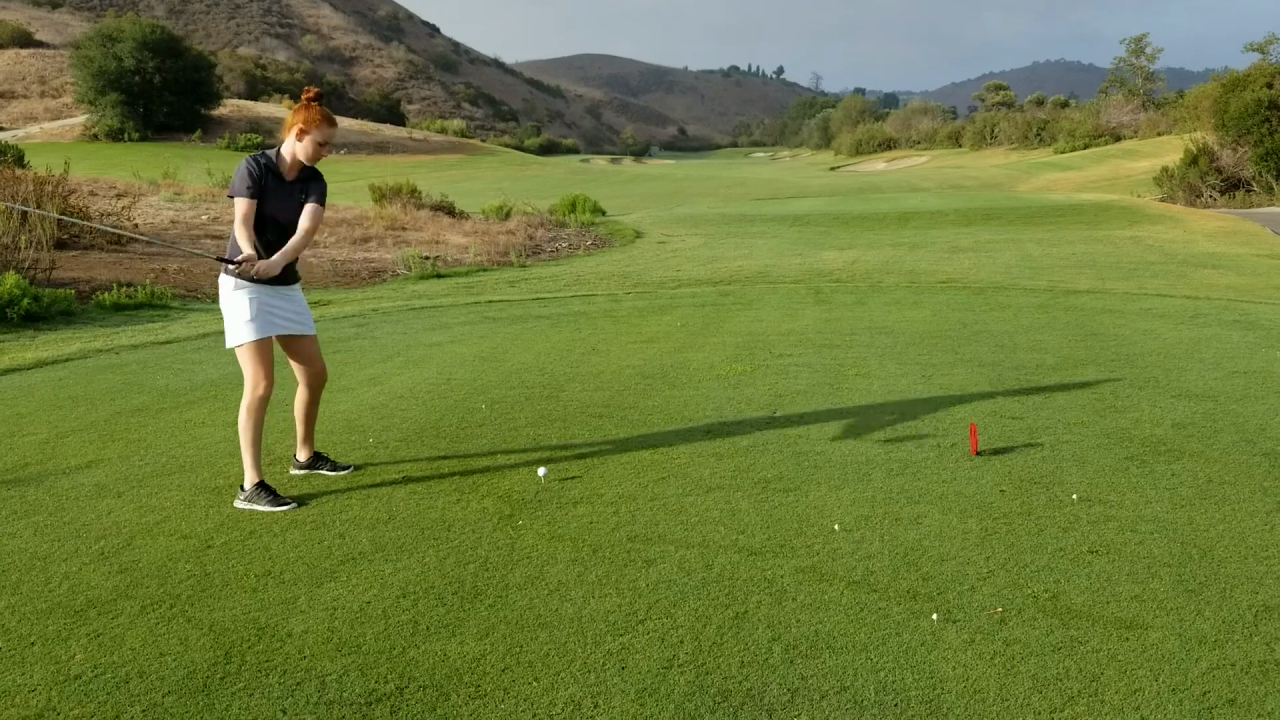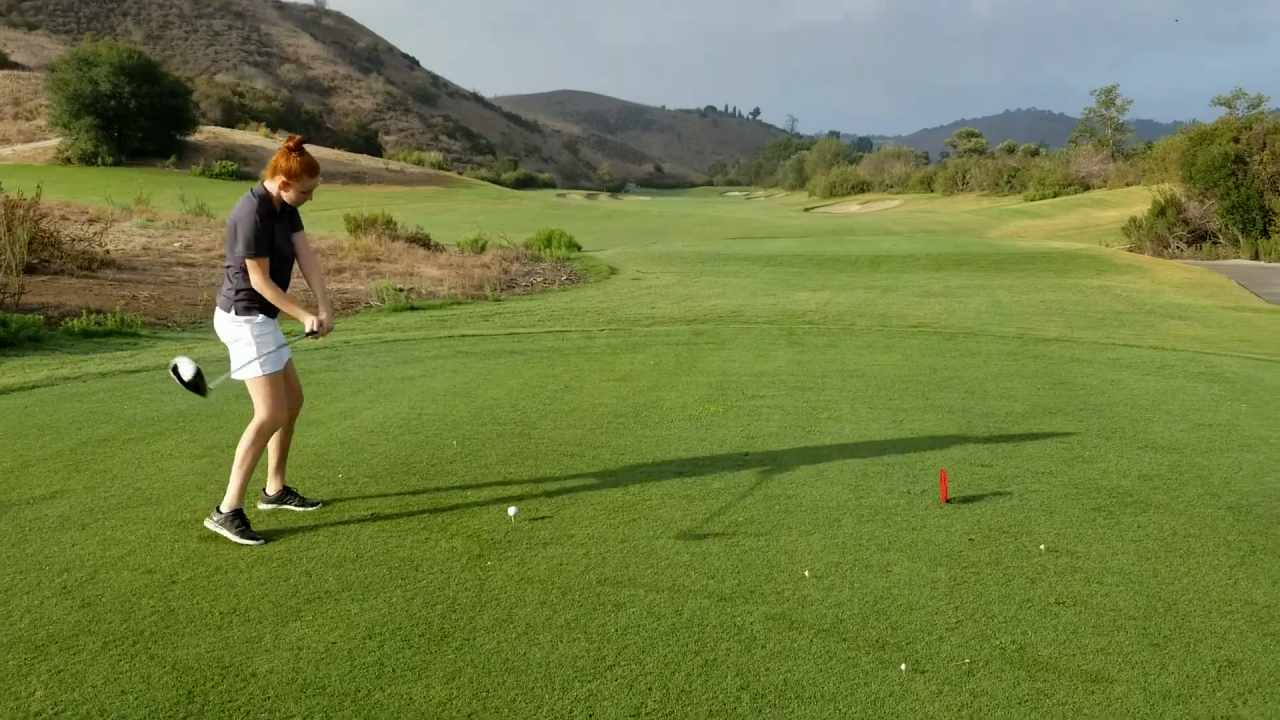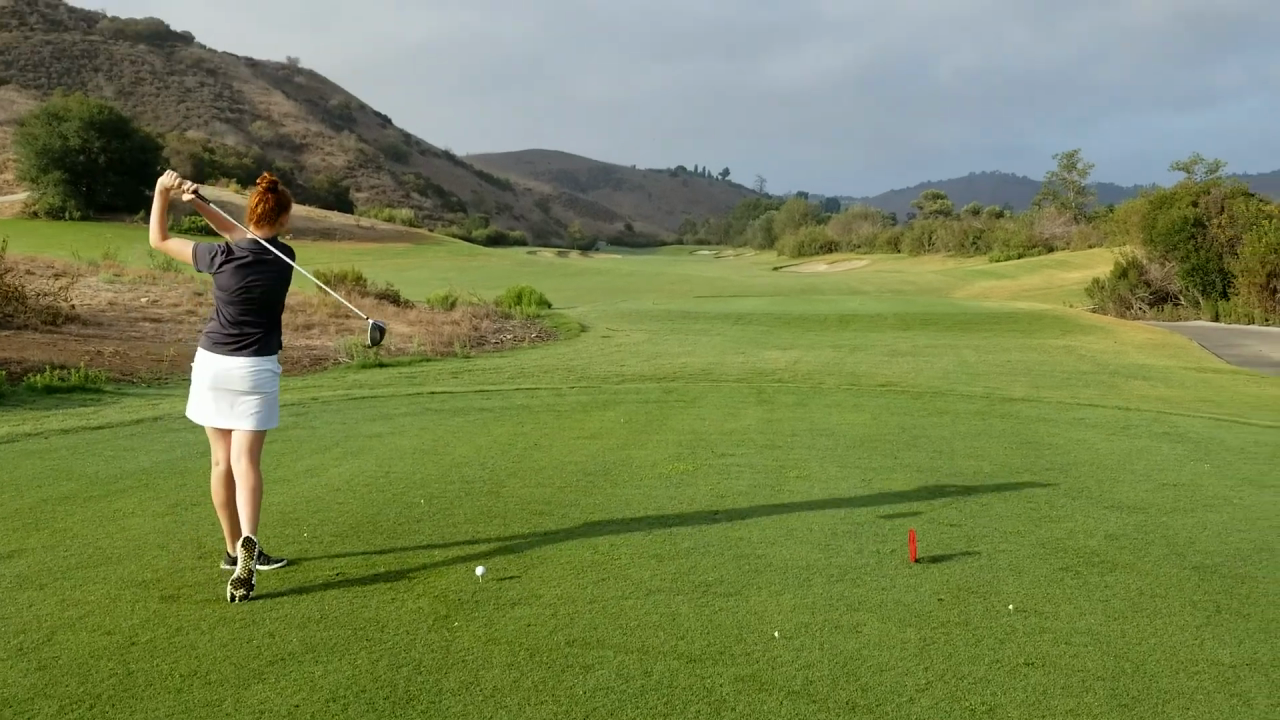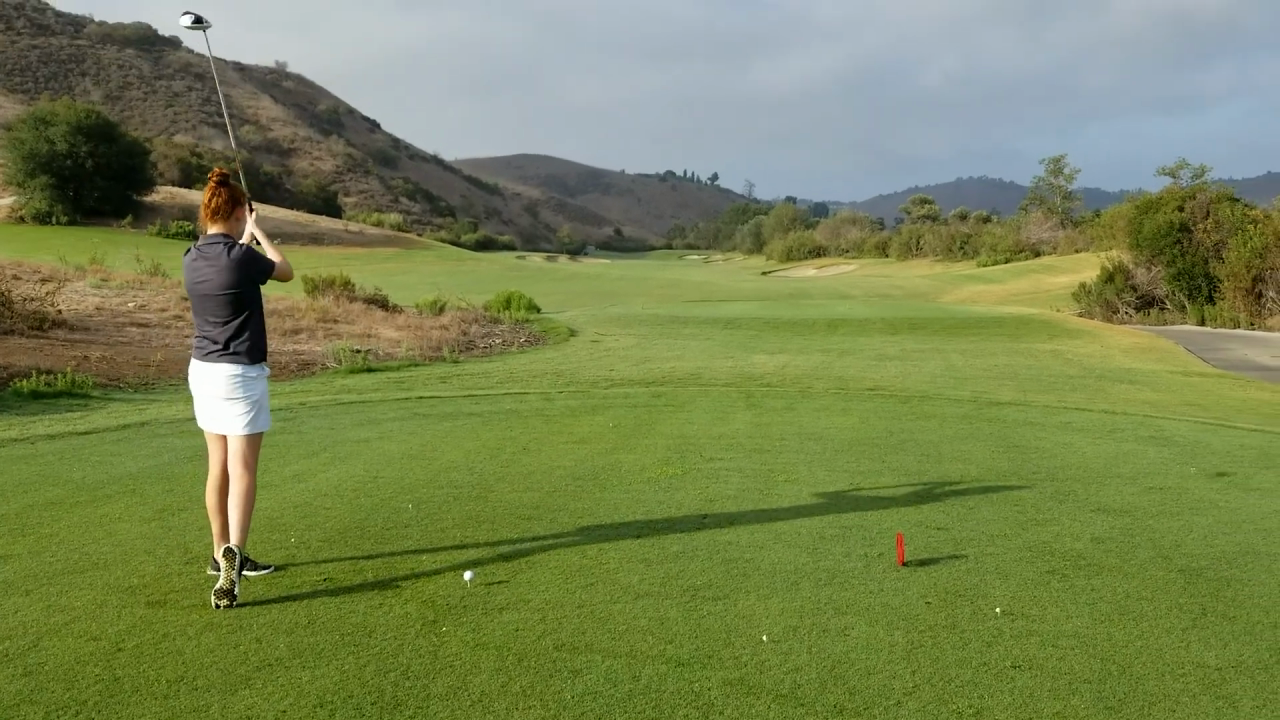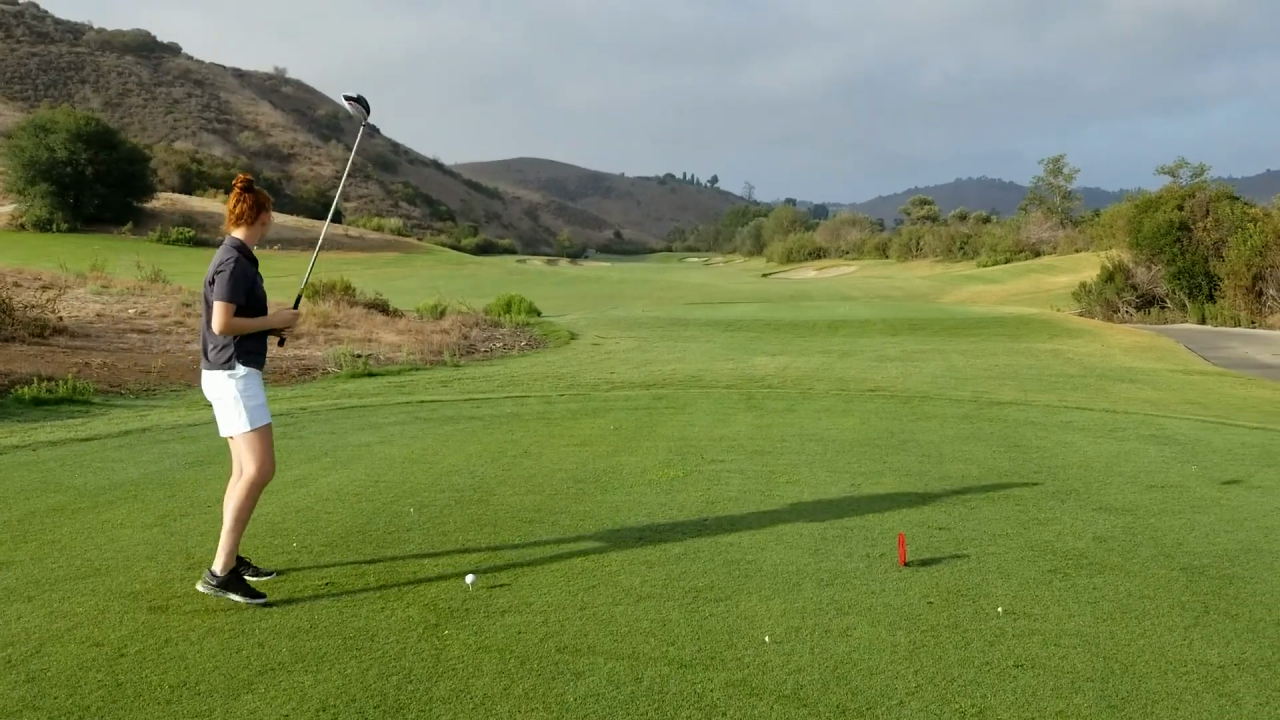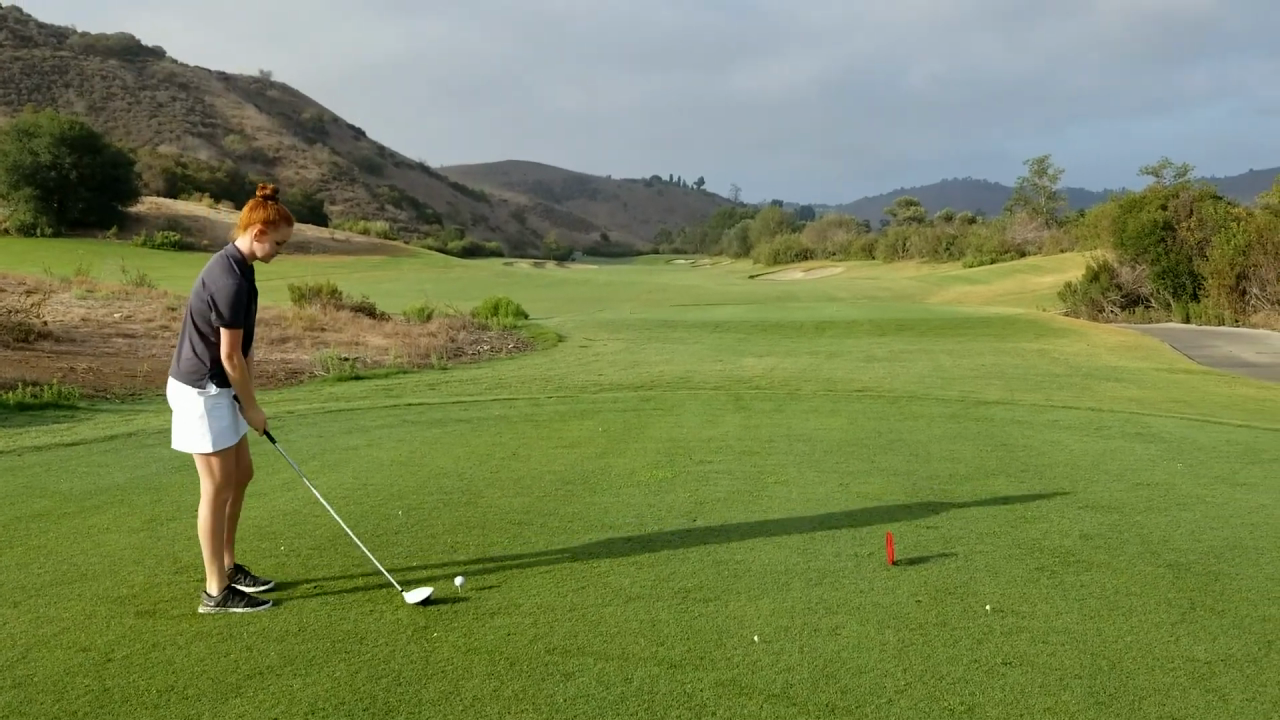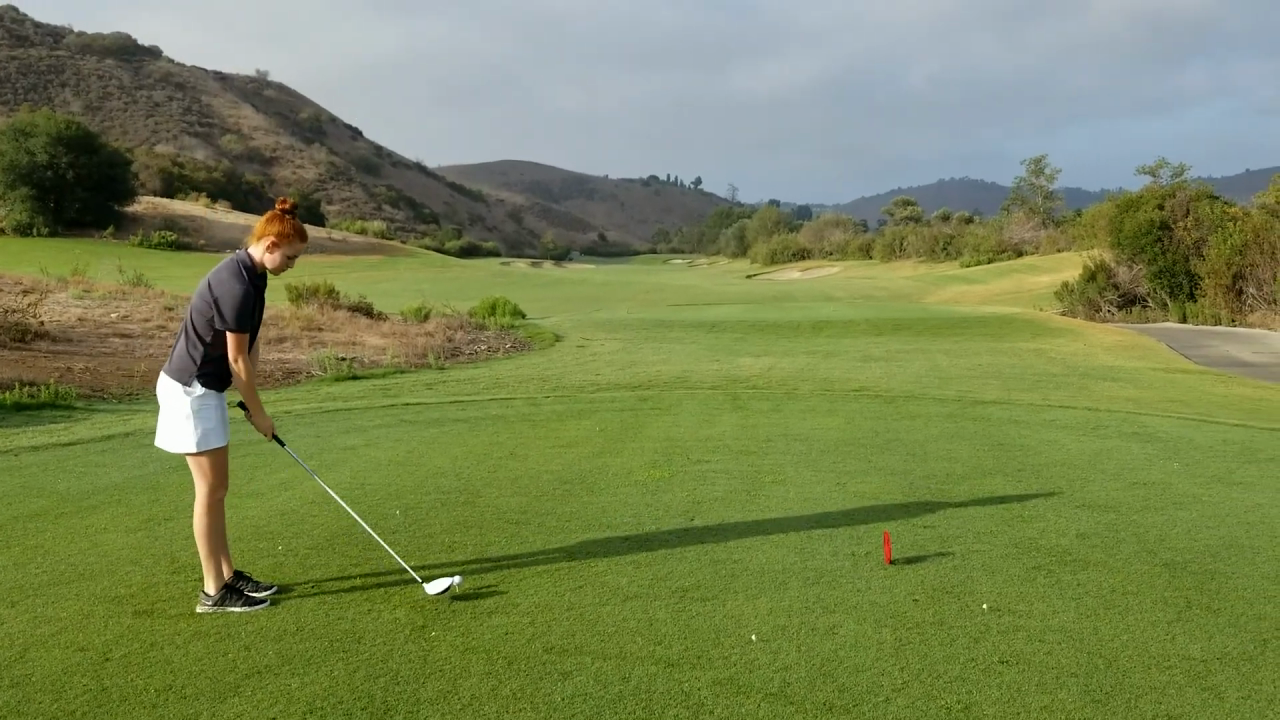
dt=0.7s
person 1, frame 1
left shoulder: (317, 179)
right shoulder: (253, 166)
left elbow: (306, 231)
right elbow: (241, 224)
left wrist: (276, 261)
right wrist: (250, 256)
left hip: (285, 289)
right hip: (242, 287)
left knee: (315, 377)
right knee: (259, 385)
left ankle: (306, 455)
right ankle: (252, 486)
person 1, frame 2
left shoulder: (286, 209)
right shoulder: (253, 213)
left elbow: (308, 262)
right elbow: (261, 282)
left wrist: (323, 308)
right wrist: (302, 316)
left hip: (259, 320)
right hip: (244, 320)
left knee: (293, 401)
right knee: (271, 414)
left ankle: (275, 488)
right ankle: (227, 510)
person 1, frame 3
left shoulder: (222, 259)
right shoulder: (283, 259)
left elbow: (158, 240)
right elbow: (240, 238)
left wrist: (162, 191)
right wrist: (198, 202)
left hip: (213, 364)
right hip: (256, 370)
left knee: (221, 462)
right knee: (246, 462)
left ankle: (234, 549)
right ankle: (247, 542)
person 1, frame 4
left shoulder: (191, 259)
right shoulder: (242, 257)
right elbow: (286, 271)
left wrist: (242, 239)
right wrist: (256, 232)
left hip: (203, 370)
right hip: (240, 374)
left knee: (218, 468)
right knee: (242, 471)
left ankle: (223, 554)
right ankle: (234, 552)
person 1, frame 5
left shoulder: (235, 258)
right shoulder: (234, 261)
right elbow: (221, 324)
left wrist: (273, 323)
right wrist: (272, 321)
left hip: (236, 373)
right hip: (233, 375)
left knee: (246, 469)
right knee: (259, 469)
left ankle: (229, 557)
right ankle: (221, 571)
person 1, frame 6
left shoulder: (235, 266)
right shoulder: (230, 279)
right elbow: (229, 356)
left wrist: (246, 398)
right wrist: (251, 406)
left hip: (216, 389)
right hip: (200, 391)
left knee: (241, 476)
right knee: (217, 488)
left ankle: (226, 566)
right ankle: (216, 591)
person 1, frame 7
left shoulder: (251, 274)
right shoulder: (236, 285)
left elbow: (251, 346)
right elbow: (238, 359)
left wrist: (253, 401)
right wrist: (257, 411)
left hip: (204, 388)
right hip: (191, 389)
left knee: (217, 487)
right knee: (211, 489)
left ankle: (227, 574)
right ankle: (213, 591)
